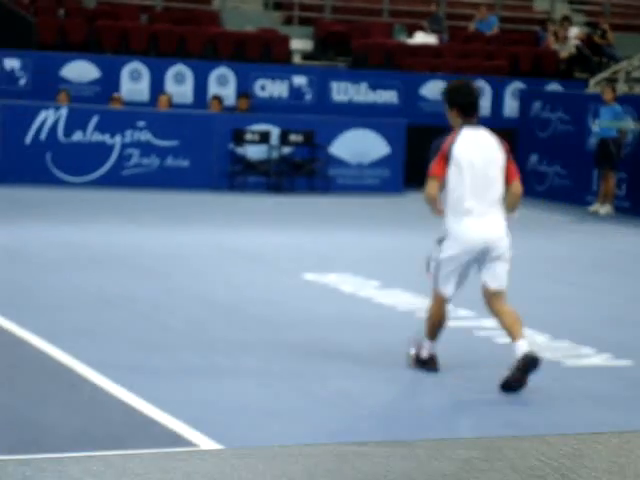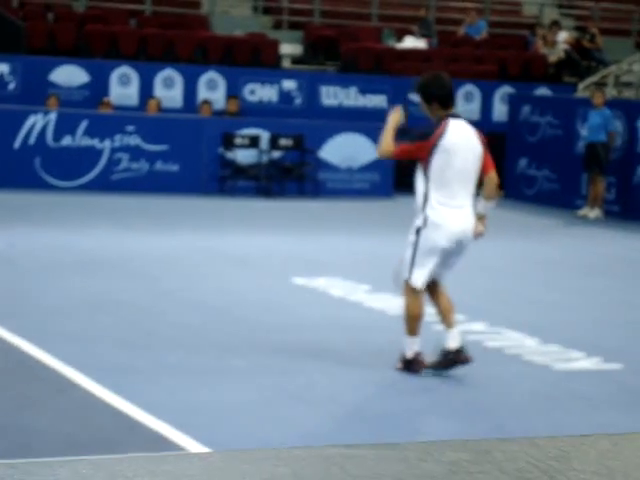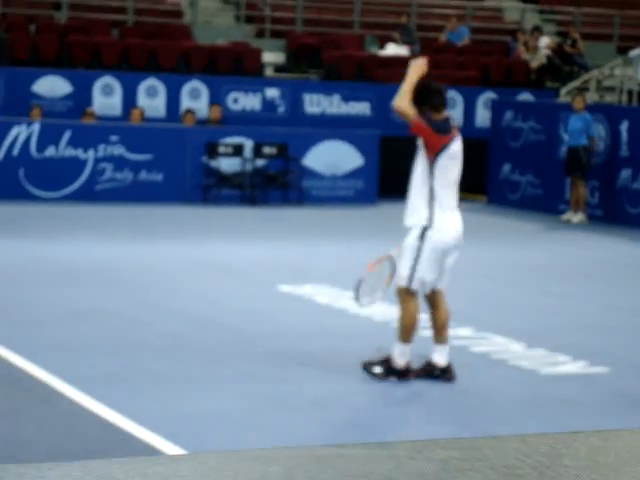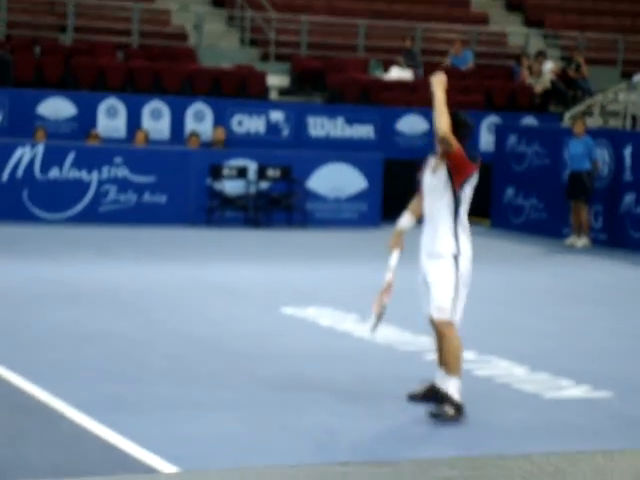
dt=0.3s
person 1, frame 1
left shoulder: (449, 144)
right shoulder: (497, 143)
left elbow: (431, 193)
right elbow: (516, 190)
left wrist: (440, 211)
left hip: (462, 231)
right hip: (496, 230)
left knee: (441, 296)
right knee: (497, 299)
left ankle: (426, 353)
right ankle: (522, 352)
person 1, frame 2
left shoulder: (434, 134)
right shoulder: (474, 134)
left elbow: (386, 150)
right elbow: (492, 180)
left wrist: (392, 123)
right wrist: (481, 215)
left hip: (434, 223)
right hip: (463, 223)
left knee: (412, 287)
right knee: (433, 285)
left ankle: (412, 355)
right ankle: (453, 347)
person 1, frame 3
left shoulder: (439, 132)
right shoulder: (448, 133)
left elbow: (400, 106)
left wrist: (415, 73)
left hip: (431, 227)
right hip: (447, 225)
left knee: (407, 291)
right knee: (434, 294)
left ankle: (398, 363)
right ankle: (440, 363)
person 1, frame 4
left shoulder: (465, 166)
right shoulder: (431, 162)
left elbow: (445, 133)
left wrist: (437, 89)
right wrist: (400, 229)
left hip: (450, 256)
right hip: (430, 253)
left knee: (445, 324)
right knee: (440, 323)
left ankle: (453, 397)
right ankle: (442, 386)
person 2, frame 1
left shoulder: (617, 109)
right shoulder: (602, 108)
left elbow: (622, 128)
left wrist: (618, 143)
right wrist: (600, 138)
left hip: (612, 142)
right hip: (602, 142)
left knee: (610, 173)
right knee: (602, 173)
left ankle: (609, 204)
right ankle: (600, 202)
person 2, frame 2
left shoulder: (606, 113)
right shoulder: (590, 112)
left elbow: (611, 133)
left wrist: (607, 147)
right wrist: (588, 142)
left hip: (601, 146)
right hip: (590, 146)
left knee: (599, 177)
right knee: (591, 177)
left ankle: (598, 208)
right ankle: (589, 206)
person 2, frame 3
left shoulder: (587, 117)
right shoulder: (571, 117)
left elbow: (592, 136)
left wrist: (588, 150)
right wrist: (570, 146)
left hip: (582, 150)
right hip: (571, 150)
left knee: (580, 182)
right knee: (573, 181)
left ankle: (581, 213)
right ankle: (572, 210)
person 2, frame 4
left shoulder: (588, 141)
right shoulder: (571, 142)
left elbow: (594, 160)
left wrist: (591, 172)
right wrist: (571, 170)
left hip: (584, 174)
right hip: (573, 174)
left knee: (583, 206)
right knee: (573, 206)
left ankle: (585, 237)
right ankle: (575, 234)
